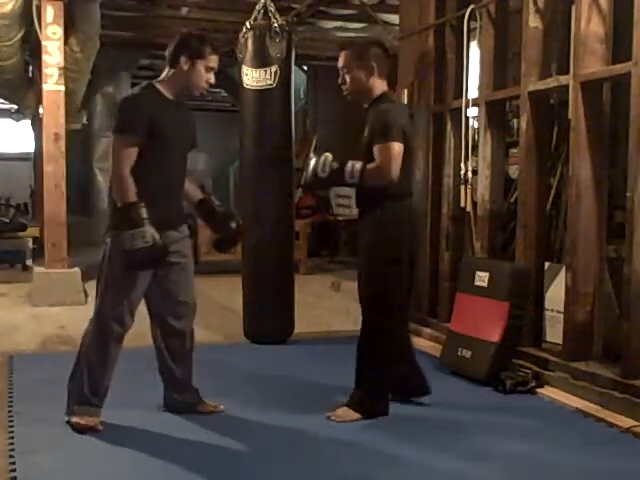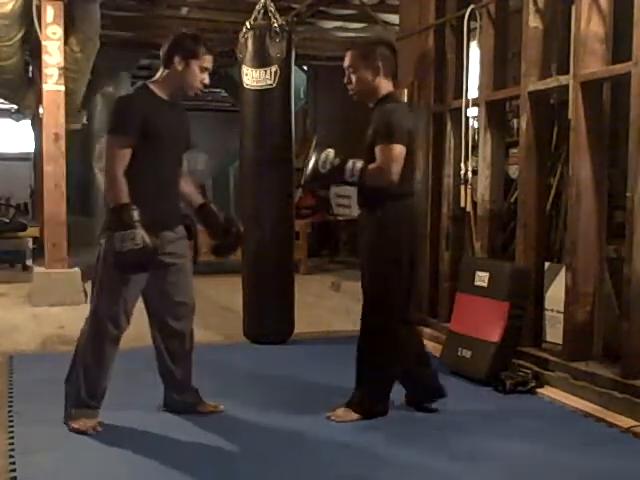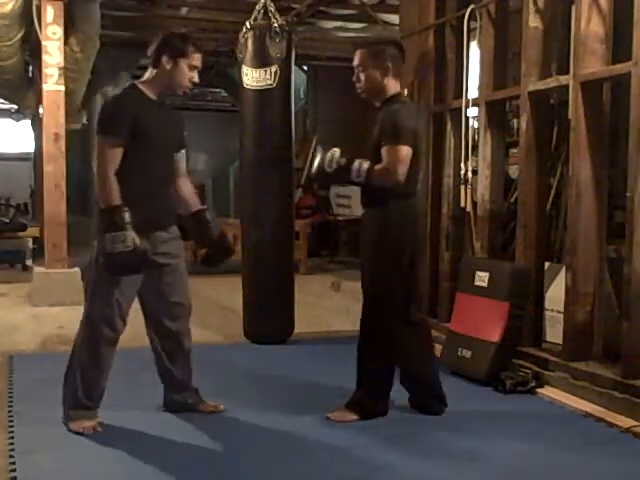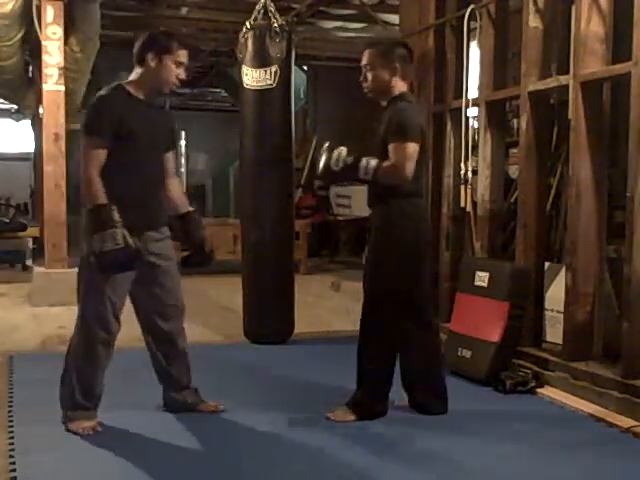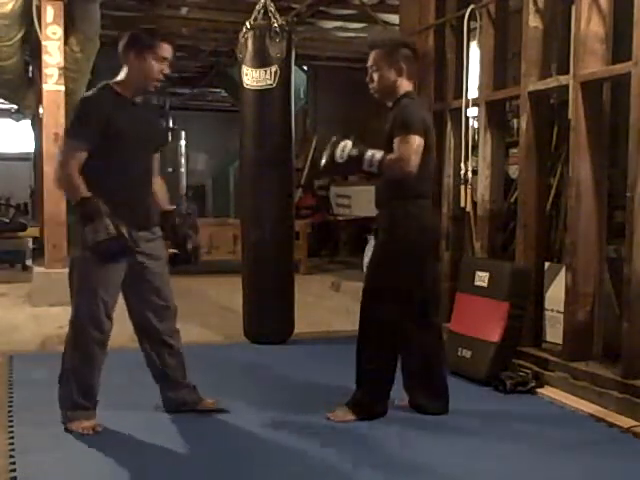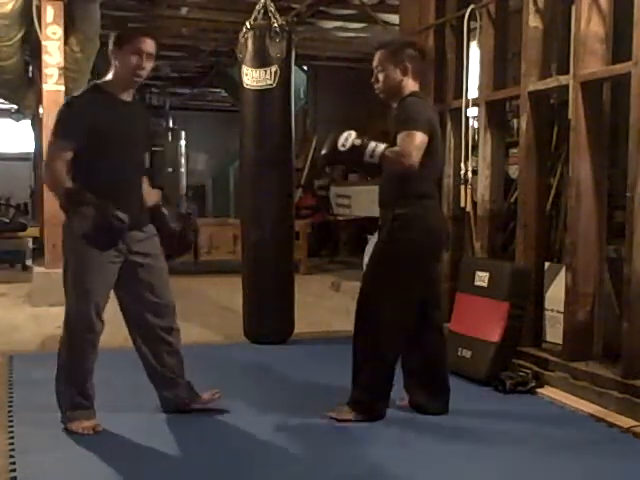
dt=0.1s
person 1, frame 1
left shoulder: (183, 114)
right shoulder: (139, 105)
right elbow: (121, 171)
left wrist: (209, 208)
right wrist: (136, 224)
left hip: (174, 231)
right hip: (135, 230)
left knee: (179, 314)
right knee: (112, 318)
left ankle: (181, 394)
right ankle: (84, 404)
person 1, frame 2
left shoulder: (178, 115)
right shoulder: (133, 105)
right elbow: (115, 172)
left wrist: (208, 213)
right wrist: (128, 226)
left hip: (171, 232)
right hip: (131, 231)
left knee: (178, 315)
right knee: (108, 319)
left ankle: (181, 394)
right ankle: (82, 406)
person 1, frame 3
left shoulder: (172, 118)
right shoulder: (123, 106)
right elbow: (105, 172)
left wrist: (204, 221)
right wrist: (119, 226)
left hip: (165, 233)
right hip: (124, 234)
left knee: (175, 315)
right knee: (103, 320)
left ankle: (181, 394)
right ankle: (80, 407)
person 1, frame 4
left shoulder: (161, 117)
right shoulder: (109, 106)
right elbow: (90, 173)
left wrist: (189, 223)
right wrist: (107, 225)
left hip: (155, 233)
right hip: (114, 233)
left knee: (168, 315)
right knee: (98, 322)
left ankle: (180, 394)
right ankle: (79, 407)
person 1, frame 5
left shoulder: (150, 118)
right shoulder: (94, 106)
right elbow: (67, 171)
left wrist: (173, 221)
right wrist: (95, 214)
left hip: (146, 233)
left knee: (160, 316)
right knee: (91, 321)
left ankle: (179, 393)
right ankle: (78, 408)
person 1, frame 6
left shoulder: (140, 115)
right shoulder: (82, 106)
right elbow: (53, 169)
left wrist: (161, 216)
right wrist: (81, 204)
left hip: (139, 231)
right hip: (93, 232)
left knee: (158, 314)
right knee: (84, 321)
left ankle: (177, 392)
right ankle: (77, 407)
person 2, frame 1
left shoulder: (386, 114)
right shoulder: (380, 112)
left elbow: (387, 171)
left wrist: (339, 171)
right wrist: (340, 171)
left hip: (388, 221)
right hip: (383, 220)
left knee: (379, 312)
right knee: (389, 309)
left ankle: (368, 399)
right ankle: (407, 380)
person 2, frame 2
left shoulder: (391, 114)
right shoulder: (385, 112)
left elbow: (388, 172)
left wrist: (340, 168)
right wrist: (342, 169)
left hip: (389, 221)
right hip: (385, 220)
left knee: (380, 312)
right knee: (392, 310)
left ankle: (369, 399)
right ankle: (423, 385)
person 2, frame 3
left shoulder: (396, 114)
right shoulder: (394, 112)
left elbow: (394, 173)
left wrist: (345, 168)
right wrist: (347, 166)
left hip: (391, 222)
right hip: (395, 221)
left knee: (380, 313)
right knee: (403, 313)
left ankle: (368, 401)
right ankle: (427, 394)
person 2, frame 4
left shoulder: (402, 112)
right shoulder: (399, 111)
left elbow: (401, 169)
left wrist: (353, 166)
right wrist: (353, 164)
left hip: (398, 221)
right hip: (404, 221)
left knee: (381, 312)
right knee: (413, 313)
left ankle: (369, 401)
right ankle: (429, 395)
person 2, frame 5
left shoulder: (408, 110)
right shoulder: (408, 110)
left elbow: (406, 164)
left wrist: (359, 158)
right wrist: (361, 160)
left hip: (405, 222)
right hip: (417, 221)
left knee: (381, 311)
right knee: (419, 313)
left ankle: (368, 402)
right ankle: (429, 395)
person 2, frame 6
left shoulder: (412, 109)
right shoulder: (415, 109)
left elbow: (407, 158)
left wrist: (361, 149)
right wrist: (363, 152)
left hip: (409, 221)
right hip: (421, 221)
left knee: (377, 309)
right knee: (421, 313)
left ankle: (368, 401)
right ankle: (429, 395)
